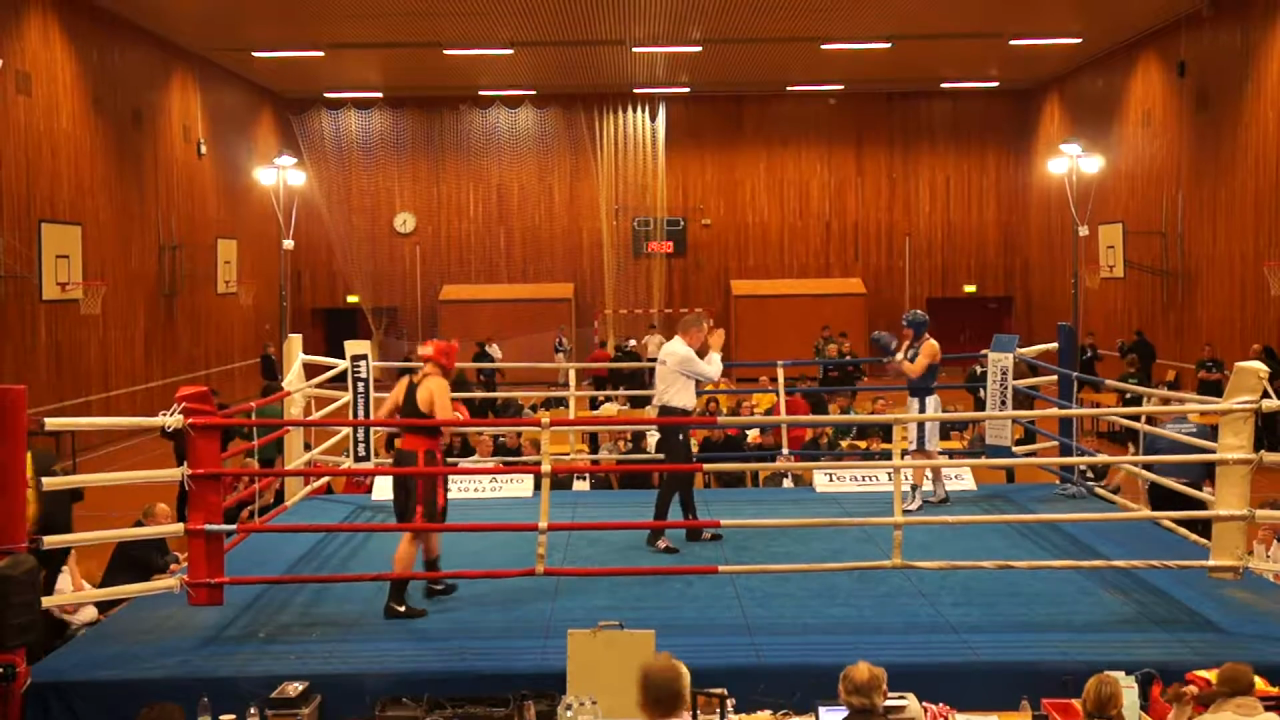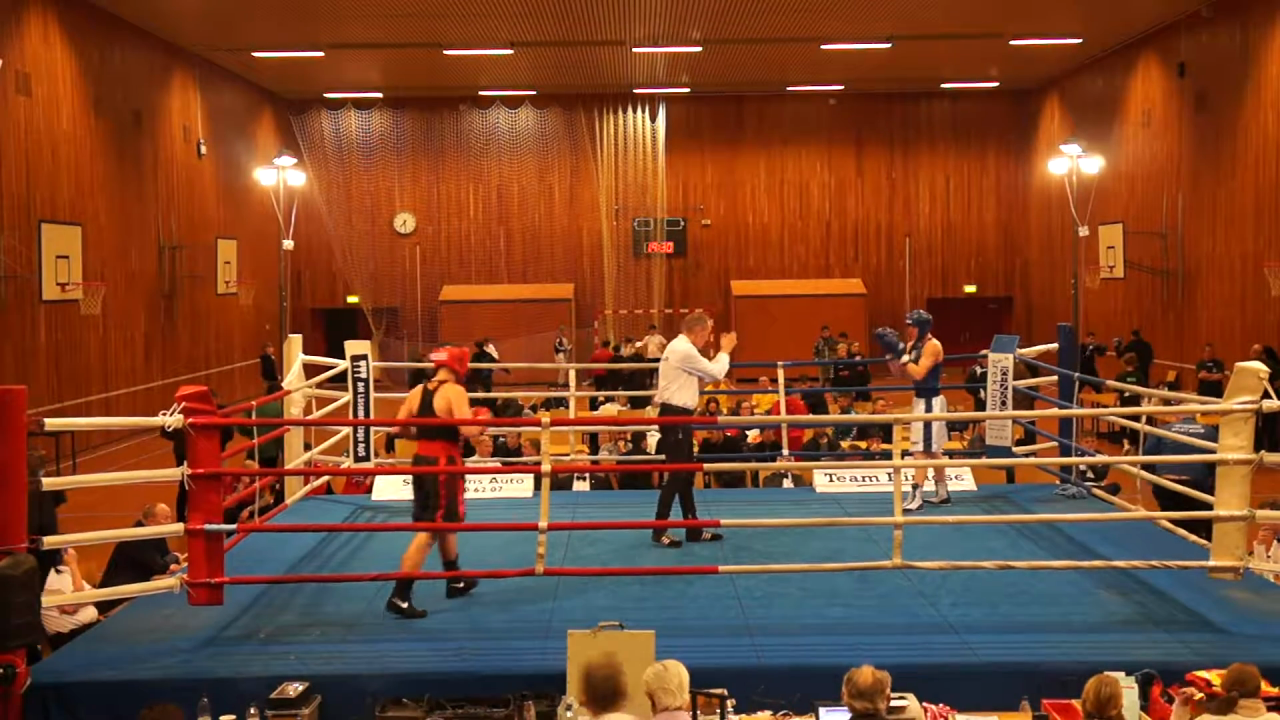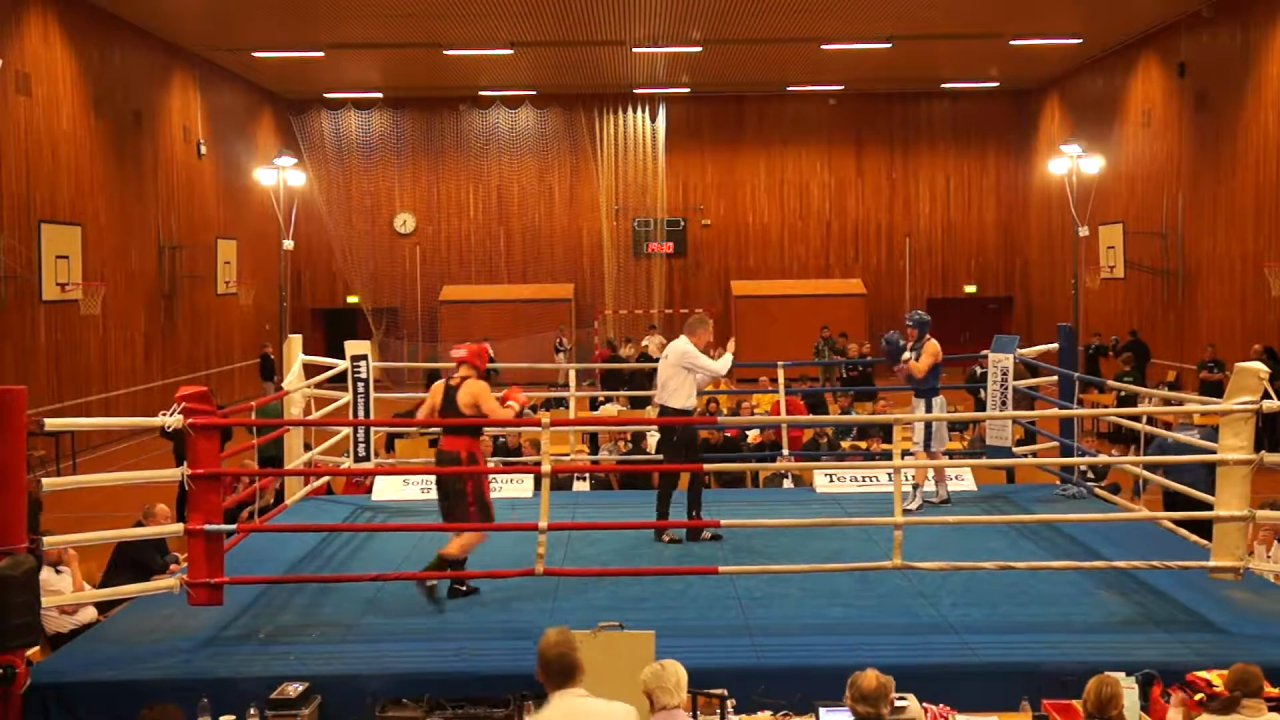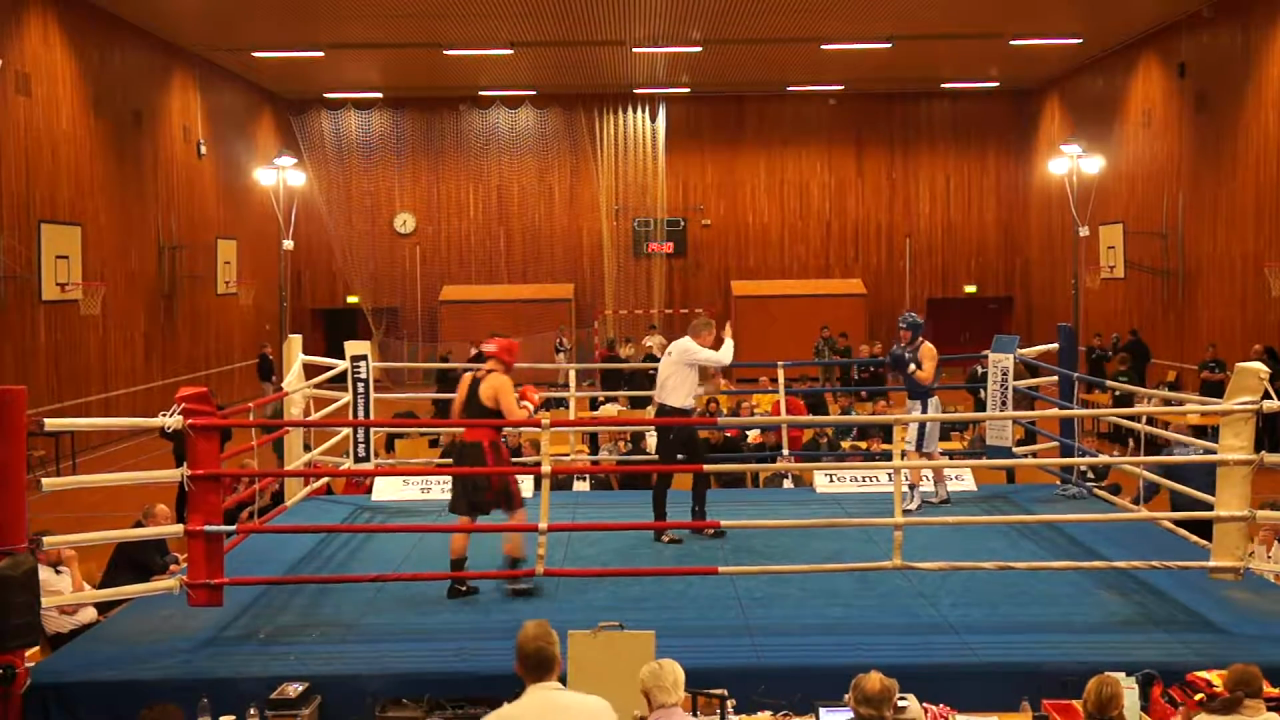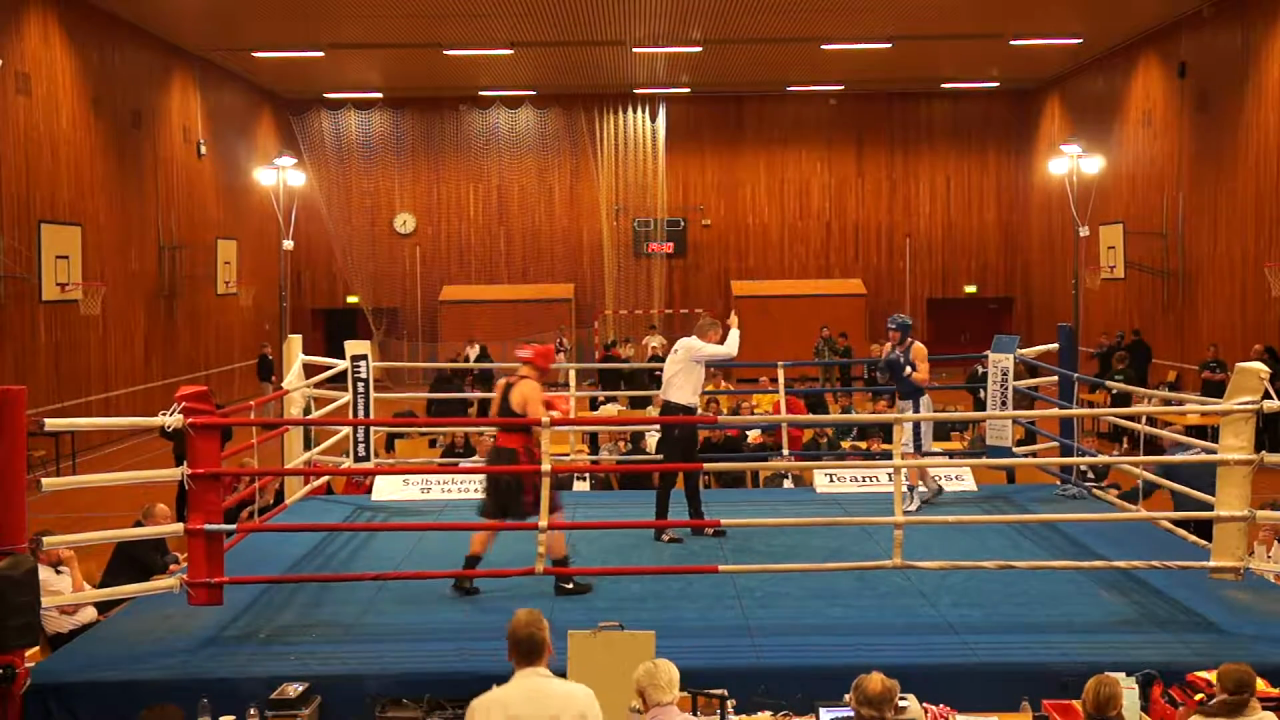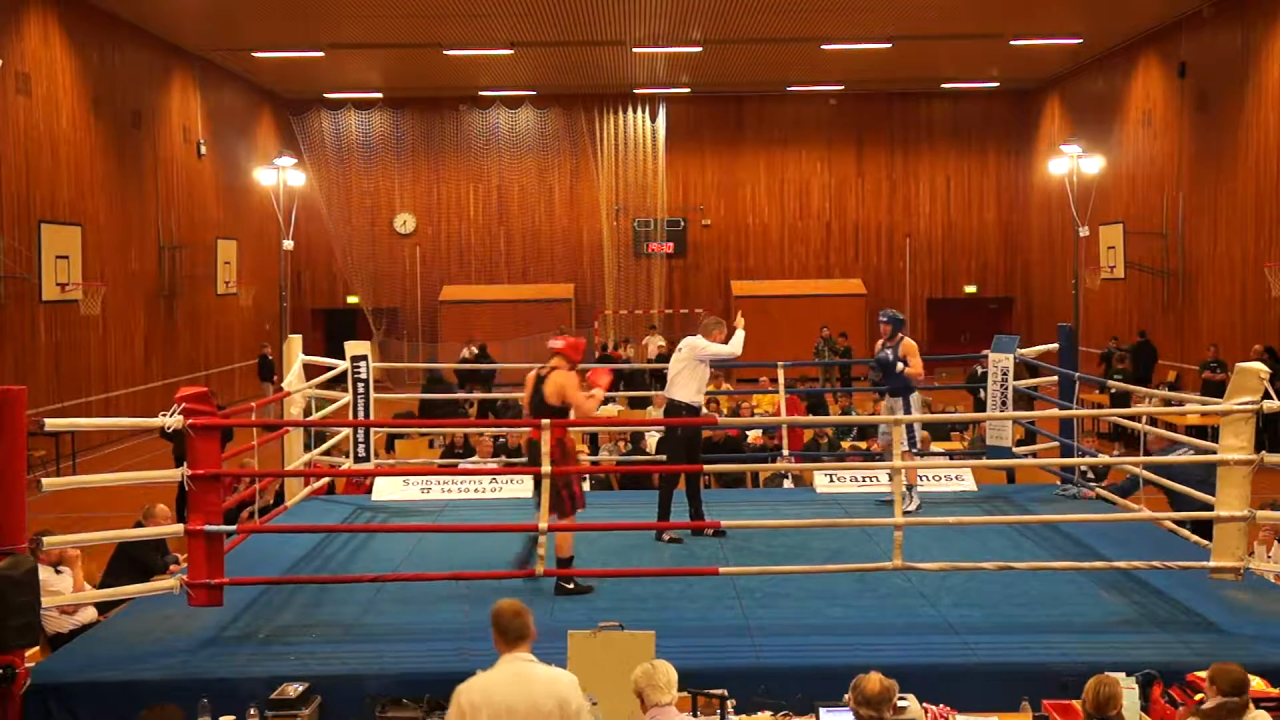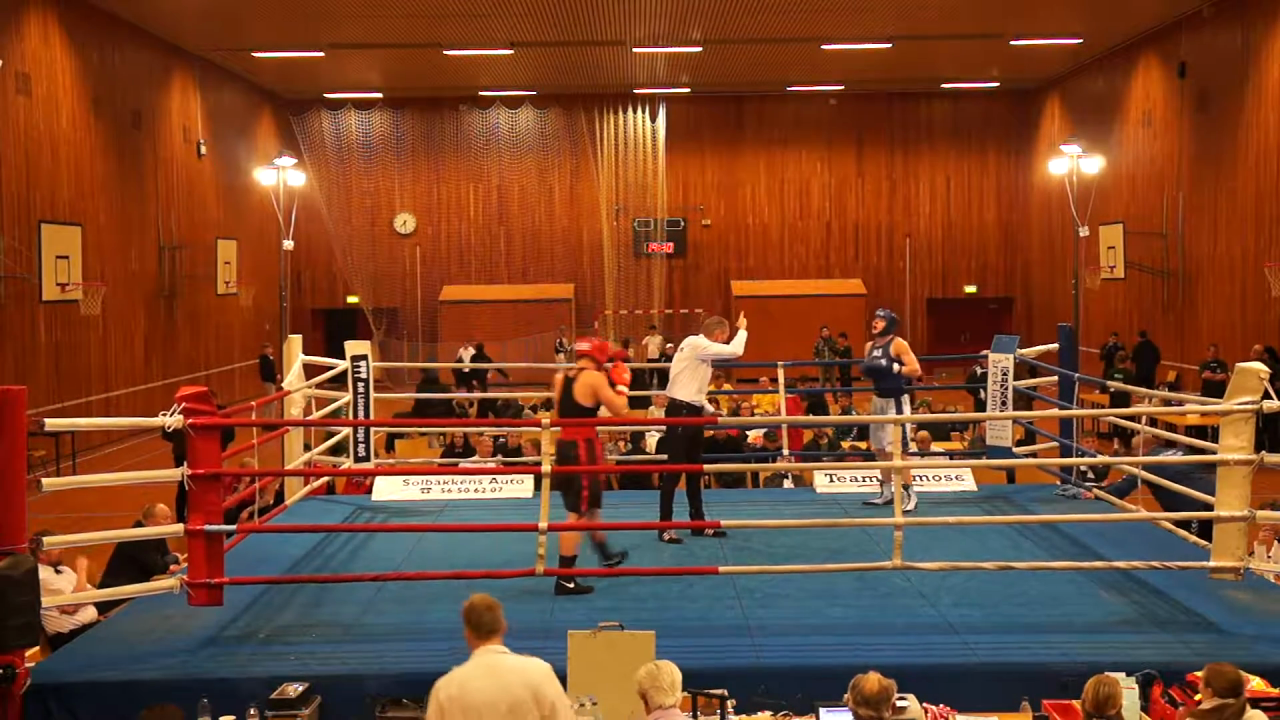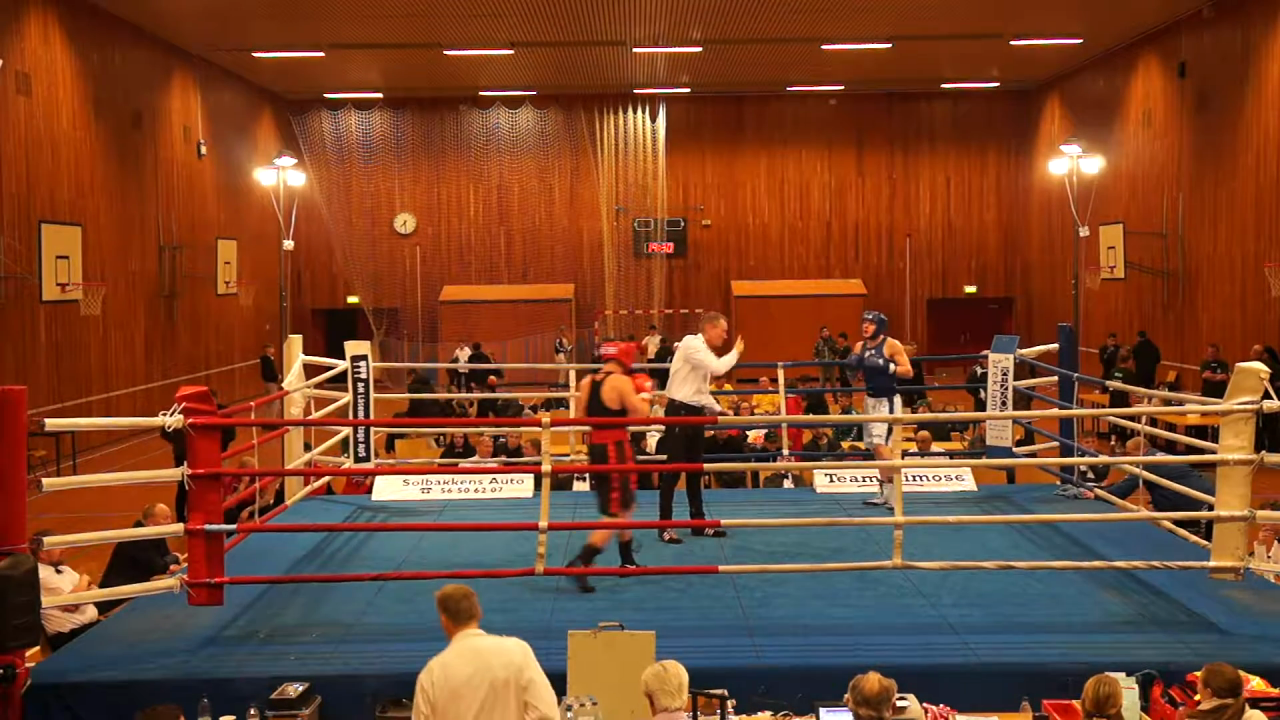
dt=0.2s
person 1, frame 1
left shoulder: (405, 382)
right shoulder: (438, 385)
left elbow: (381, 417)
right elbow: (447, 426)
right wrist: (457, 417)
left hip: (404, 454)
right hip: (425, 459)
left knee: (429, 520)
right knee: (416, 530)
left ankle: (435, 582)
right ankle: (395, 601)
person 1, frame 2
left shoulder: (417, 392)
right shoulder: (454, 391)
left elbow: (399, 428)
right elbow: (469, 431)
right wrist: (482, 420)
left hip: (422, 460)
right hip: (444, 463)
left knee: (446, 523)
right knee: (429, 530)
left ankle: (455, 580)
right ankle: (400, 597)
person 1, frame 3
left shoulder: (438, 387)
right shoulder: (478, 387)
left elbow: (421, 420)
right elbow: (502, 419)
right wrist: (515, 404)
left hip: (444, 455)
right hip: (466, 458)
left knee: (457, 522)
right knee: (477, 525)
left ankle: (457, 582)
right ankle: (432, 572)
person 1, frame 4
left shoulder: (468, 378)
right shoulder: (501, 381)
left elbow: (456, 415)
right elbow: (516, 418)
right wrist: (529, 403)
left hip: (465, 447)
right hip: (488, 449)
left knee: (466, 517)
right knee: (517, 511)
left ankle: (458, 582)
right ankle: (514, 577)
person 1, frame 5
left shoulder: (503, 384)
right shoulder: (531, 388)
left hip: (499, 451)
right hip: (521, 454)
left knee: (495, 519)
right knee: (553, 515)
left ankle: (465, 577)
right ankle: (563, 581)
person 1, frame 6
left shoulder: (532, 376)
right shoulder: (565, 378)
right elbow: (586, 414)
right wrist: (599, 388)
left hip: (535, 443)
right hip: (557, 446)
left knee: (555, 509)
right knee: (567, 514)
left ankle: (529, 551)
right ankle: (565, 582)
person 1, frame 7
left shoulder: (560, 378)
right shoulder: (595, 378)
right elbow: (620, 410)
right wrist: (622, 384)
left hip: (565, 444)
right hip: (584, 446)
left knee: (591, 505)
right knee: (580, 513)
left ankle: (607, 556)
right ankle: (564, 579)
person 1, frame 8
left shoulder: (587, 382)
right shoulder: (622, 383)
right elbow: (642, 415)
right wrist: (644, 393)
left hip: (595, 445)
right hip: (615, 448)
left knee: (623, 507)
right knee: (616, 514)
left ankle: (627, 561)
right ankle: (581, 561)
person 2, frame 1
left shoulder: (672, 349)
right shoulder: (683, 353)
left elbow: (700, 373)
right elbow: (712, 375)
left wrist: (712, 350)
right wrist: (715, 351)
left hip: (674, 416)
right hip: (673, 417)
left knee: (686, 474)
right knee: (674, 475)
left ankle: (693, 529)
right ankle: (656, 533)
person 2, frame 2
left shoulder: (680, 348)
right shoulder: (684, 351)
left elbow: (704, 374)
right elbow: (716, 374)
left wrist: (721, 352)
right wrist: (726, 352)
left hip: (679, 415)
right hip: (674, 416)
left knee: (686, 474)
right knee: (677, 474)
left ankle: (693, 529)
right ankle: (660, 529)
person 2, frame 3
left shoulder: (683, 350)
right shoulder: (682, 349)
left elbow: (692, 384)
right elbow: (719, 369)
left wrist: (710, 374)
right wrist: (729, 352)
left hip: (683, 417)
right hip: (672, 417)
left knee: (698, 470)
right knee: (670, 474)
left ankle: (695, 527)
right ankle: (661, 529)
person 2, frame 4
left shoulder: (685, 350)
right shoulder: (685, 348)
right elbow: (724, 359)
right wrist: (728, 337)
left hip: (681, 416)
right hip: (670, 416)
left knee: (699, 467)
right knee: (666, 472)
left ankle: (699, 521)
right ankle: (660, 529)
person 2, frame 5
left shoulder: (691, 350)
right shoulder: (690, 347)
right elbow: (730, 351)
left wrist: (699, 412)
right wrist: (734, 328)
left hip: (685, 414)
right hip: (675, 414)
left knee: (692, 469)
right knee: (670, 471)
left ankle: (698, 522)
right ankle: (661, 528)
person 2, frame 6
left shoulder: (697, 349)
right shoulder: (694, 345)
right elbow: (734, 351)
left wrist: (705, 413)
right wrist: (740, 328)
left hip: (690, 413)
right hip: (679, 413)
left knee: (694, 469)
right knee: (673, 469)
left ankle: (698, 523)
right ankle: (662, 527)
person 2, frame 7
left shoulder: (701, 349)
right shoulder: (695, 344)
right elbow: (734, 351)
left wrist: (710, 411)
right wrist: (742, 330)
left hip: (692, 413)
right hip: (680, 412)
left knee: (694, 469)
right knee: (675, 469)
left ankle: (698, 522)
right ankle: (664, 526)
person 2, frame 8
left shoulder: (705, 351)
right shoulder: (691, 345)
right elbow: (718, 368)
left wrist: (719, 409)
right wrist: (736, 351)
left hip: (696, 413)
right hip: (679, 412)
left knee: (695, 469)
right knee: (674, 469)
left ankle: (699, 522)
right ankle: (665, 526)
person 3, frame 1
left shoulder: (930, 346)
right shoulder: (908, 343)
left elbow: (914, 373)
right elbow: (899, 369)
left wrist: (897, 353)
left hip: (925, 400)
right hip: (914, 399)
left knee: (918, 448)
right knee: (927, 448)
left ankle: (916, 497)
right ankle: (940, 492)
person 3, frame 2
left shoulder: (933, 346)
right shoulder: (912, 345)
left elbow: (918, 374)
right elbow: (899, 373)
left wrist: (901, 354)
right wrist: (890, 352)
left hip: (930, 401)
right hip: (920, 399)
left knee: (920, 449)
right knee: (932, 449)
left ankle: (916, 497)
right ankle: (942, 493)
person 3, frame 3
left shoulder: (932, 346)
right shoulder: (911, 345)
left elbow: (919, 372)
right elbow: (905, 377)
left wrist: (903, 353)
right wrist: (894, 359)
left hip: (930, 401)
right hip: (919, 400)
left knee: (921, 448)
right knee: (932, 449)
left ankle: (916, 496)
right ankle: (942, 493)
person 3, frame 4
left shoulder: (927, 349)
right shoulder: (899, 348)
left elbow: (928, 380)
right elbow: (896, 376)
left wrist: (909, 365)
right wrist: (893, 367)
left hip: (925, 403)
right hip: (912, 401)
left knee: (912, 448)
right knee: (928, 450)
left ankle: (913, 496)
right ankle: (942, 493)
person 3, frame 5
left shoulder: (917, 349)
right shoulder: (888, 349)
left elbow: (924, 381)
right elbow: (885, 378)
left wrist: (905, 368)
right wrist: (884, 371)
left hip: (916, 402)
right hip: (901, 401)
left knee: (909, 450)
right knee: (910, 450)
left ankle: (913, 497)
right ankle: (932, 486)
person 3, frame 6
left shoulder: (908, 345)
right shoulder: (880, 344)
left elbow: (919, 374)
left wrist: (896, 366)
right wrist: (877, 369)
left hip: (906, 399)
right hip: (890, 397)
left knee: (905, 449)
right knee: (885, 444)
left ankle: (912, 497)
person 3, frame 7
left shoulder: (899, 345)
right shoulder: (869, 347)
left elbow: (916, 371)
left wrist: (891, 367)
right wrist: (866, 372)
left hip: (896, 400)
right hip: (878, 399)
right knee: (879, 448)
left ankle: (909, 496)
right ankle: (886, 493)
person 3, frame 8
left shoulder: (892, 345)
right shoulder: (860, 346)
left elbow: (908, 372)
left wrist: (887, 366)
right wrist: (854, 367)
left hip: (888, 400)
right hip: (870, 399)
left knee: (880, 444)
right knee: (876, 446)
left ankle: (889, 488)
right ankle: (885, 492)
